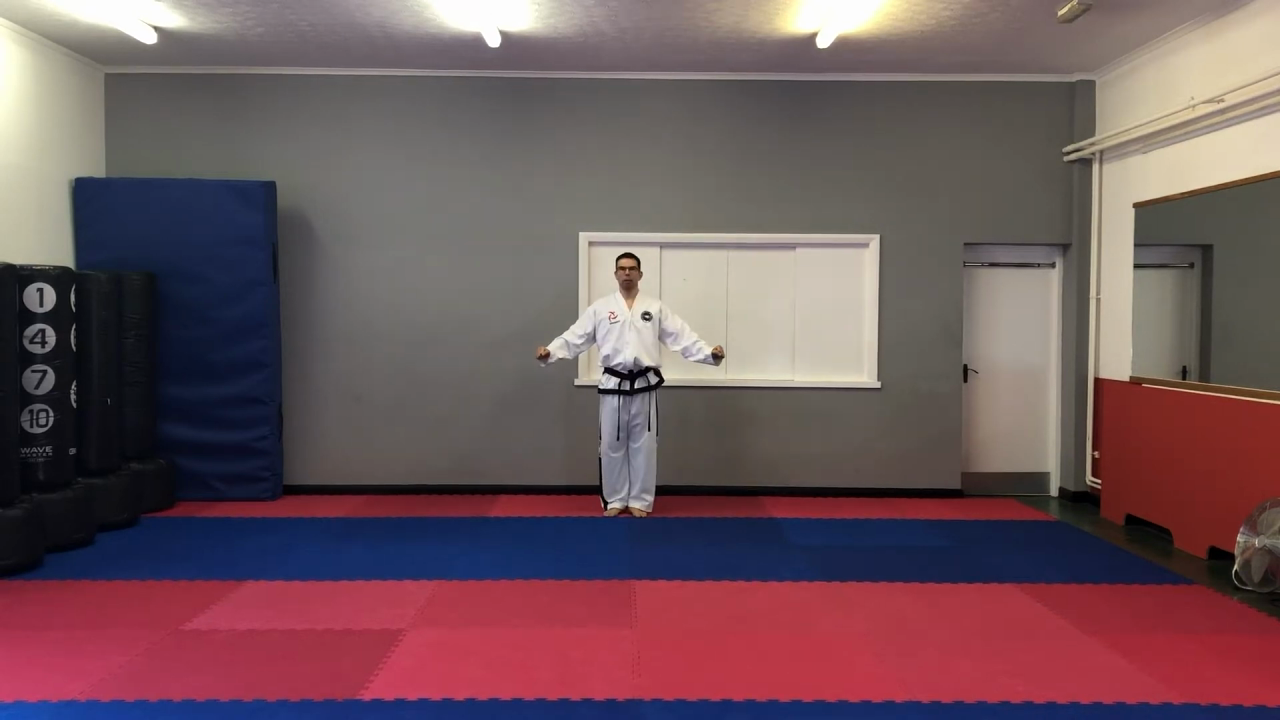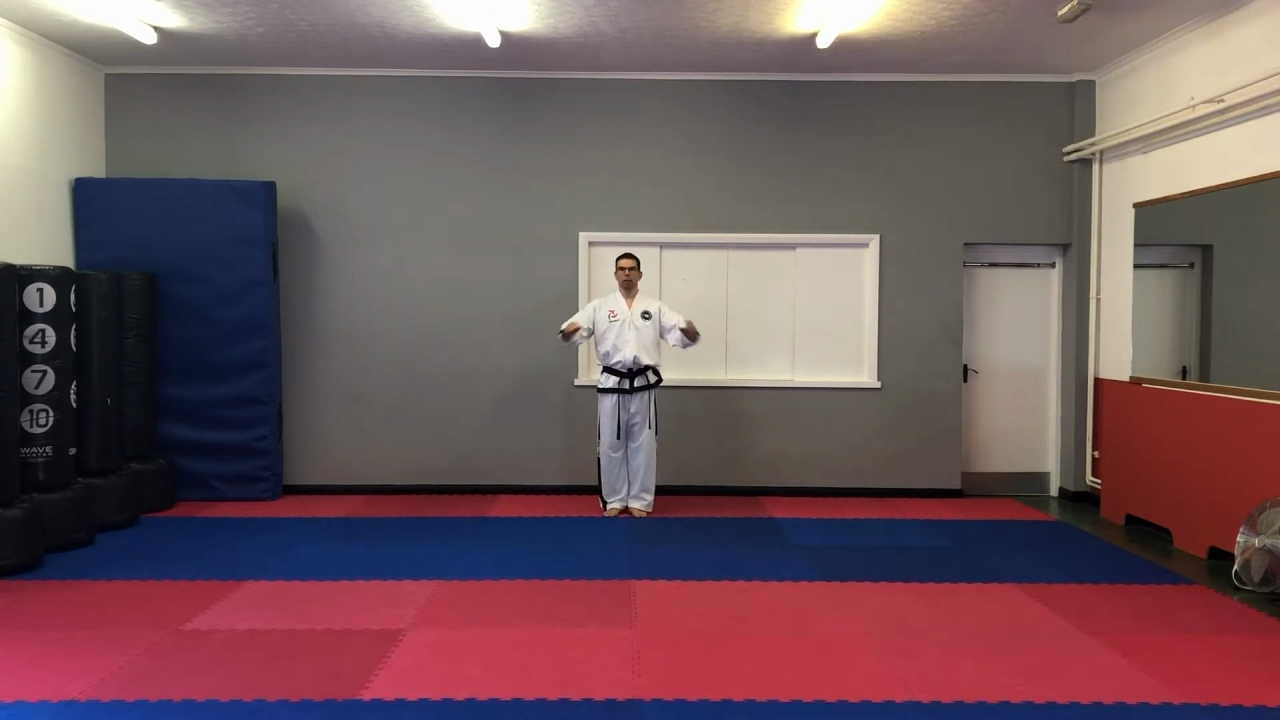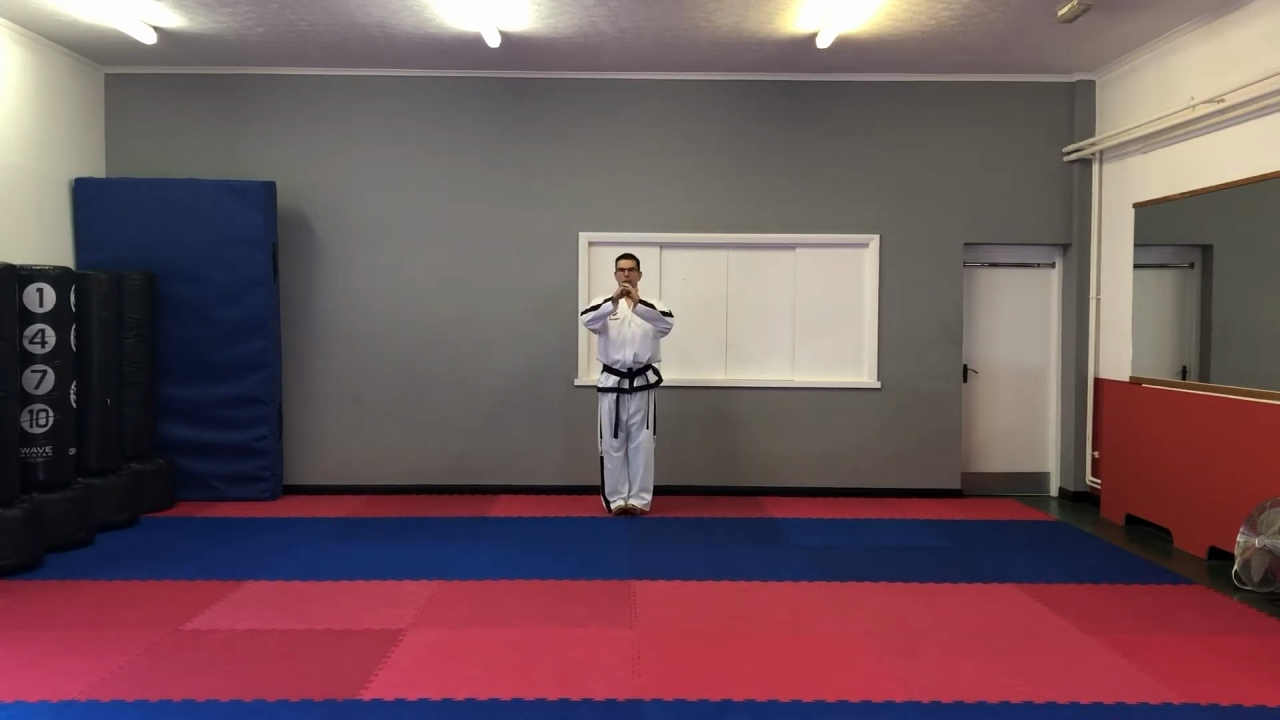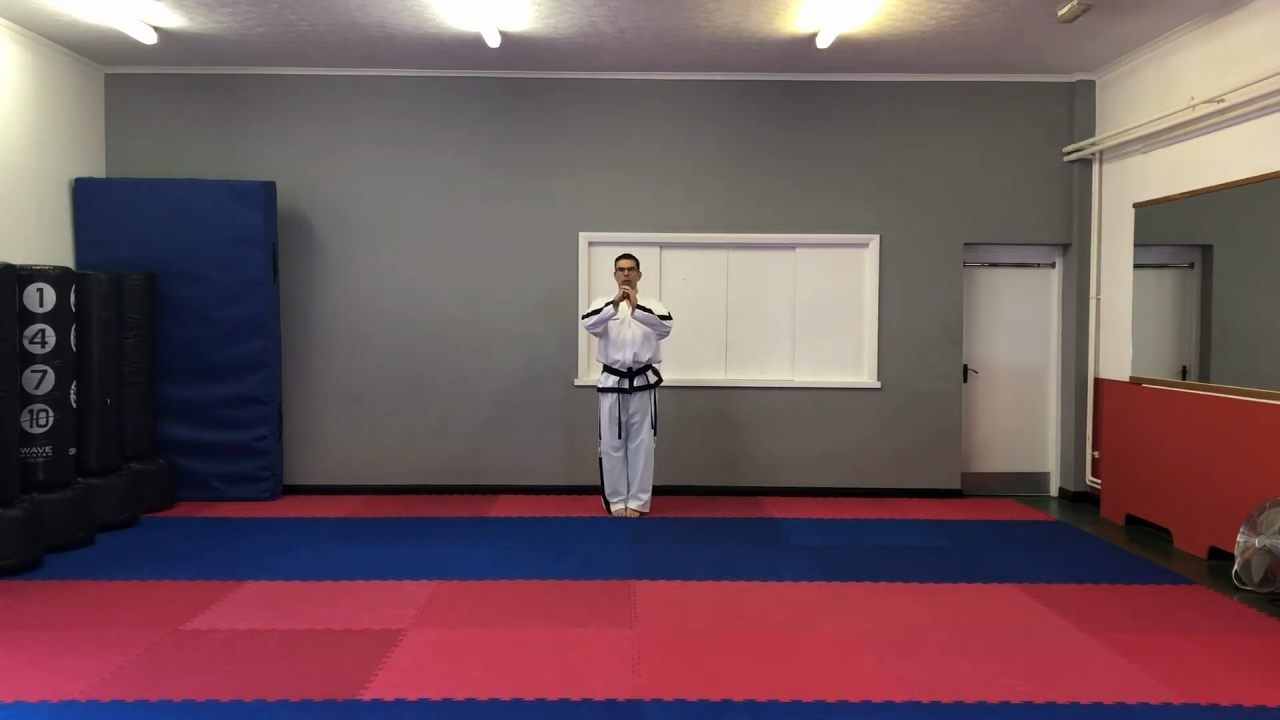
dt=0.4s
person 1, frame 1
left shoulder: (655, 307)
right shoulder: (600, 307)
left elbow: (681, 336)
right elbow: (575, 337)
left wrist: (710, 353)
right wrist: (550, 352)
left hip: (644, 384)
right hip: (613, 384)
left knee: (643, 445)
right knee: (612, 445)
left ankle: (639, 501)
right ankle: (614, 500)
person 1, frame 2
left shoulder: (654, 306)
right shoulder: (600, 306)
left elbow: (675, 334)
right elbow: (576, 329)
left wrist: (689, 333)
right wrist: (570, 332)
left hip: (643, 384)
right hip: (611, 383)
left knee: (642, 444)
right knee: (611, 444)
left ankle: (640, 500)
right ankle: (613, 500)
person 1, frame 3
left shoulder: (650, 304)
right shoulder: (603, 302)
left elbow: (666, 324)
right elbow: (588, 320)
left wrist: (637, 303)
right wrist: (613, 301)
left hip: (643, 382)
right hip: (612, 382)
left knee: (642, 443)
right knee: (612, 443)
left ankle: (638, 499)
right ankle: (617, 499)
person 1, frame 4
left shoulder: (651, 304)
right shoulder: (603, 303)
left elbow: (664, 327)
right elbow: (589, 324)
left wrist: (636, 307)
right wrist: (614, 304)
left hip: (643, 382)
right hip: (612, 382)
left knee: (642, 444)
right knee: (612, 444)
left ankle: (637, 501)
right ankle: (617, 501)
